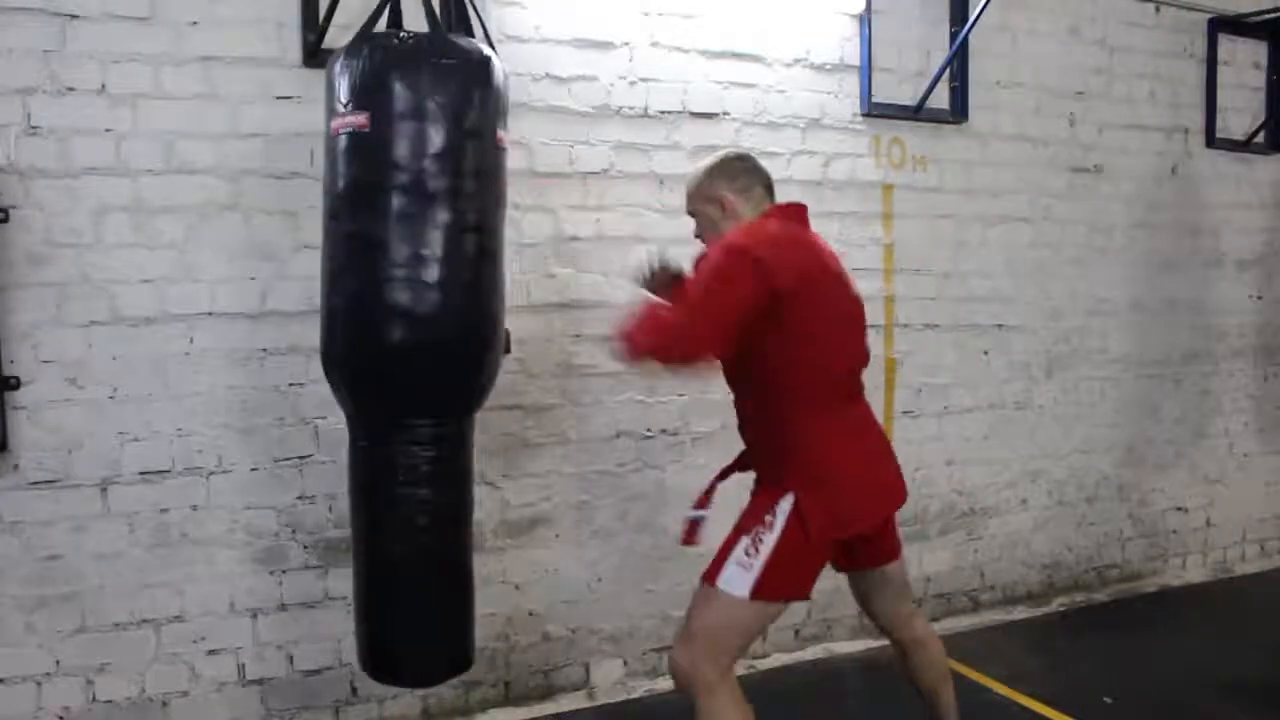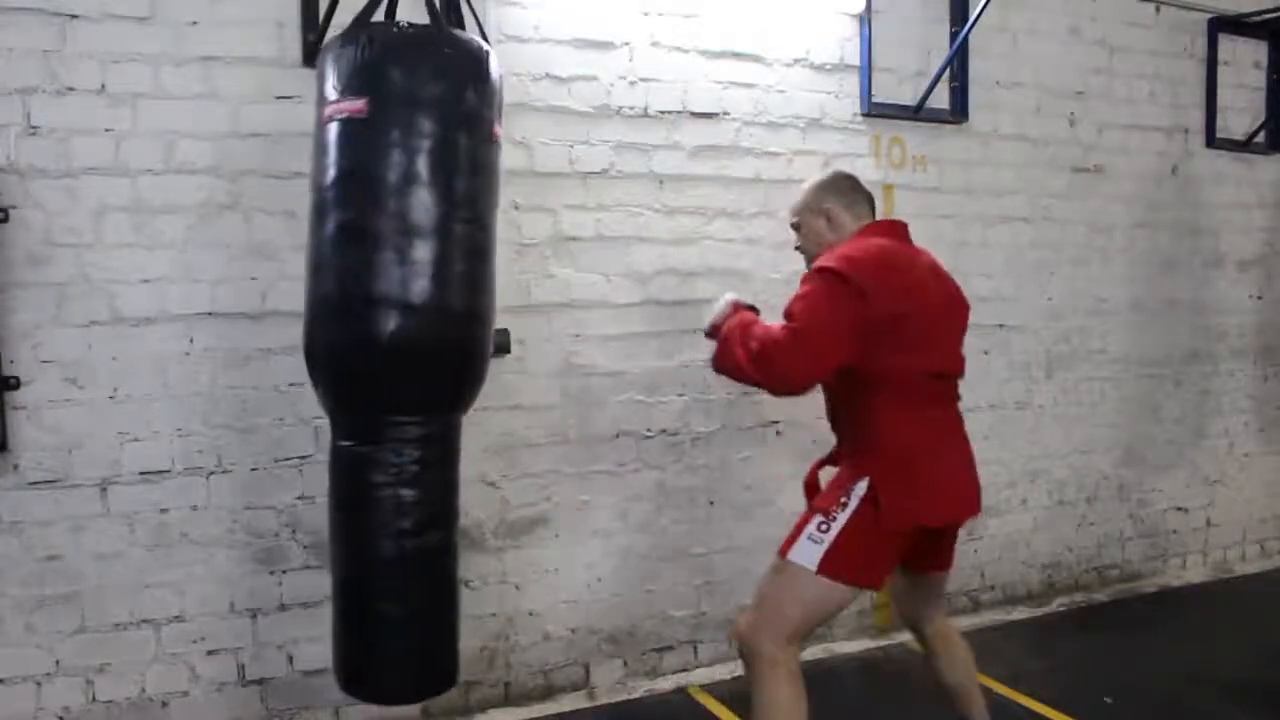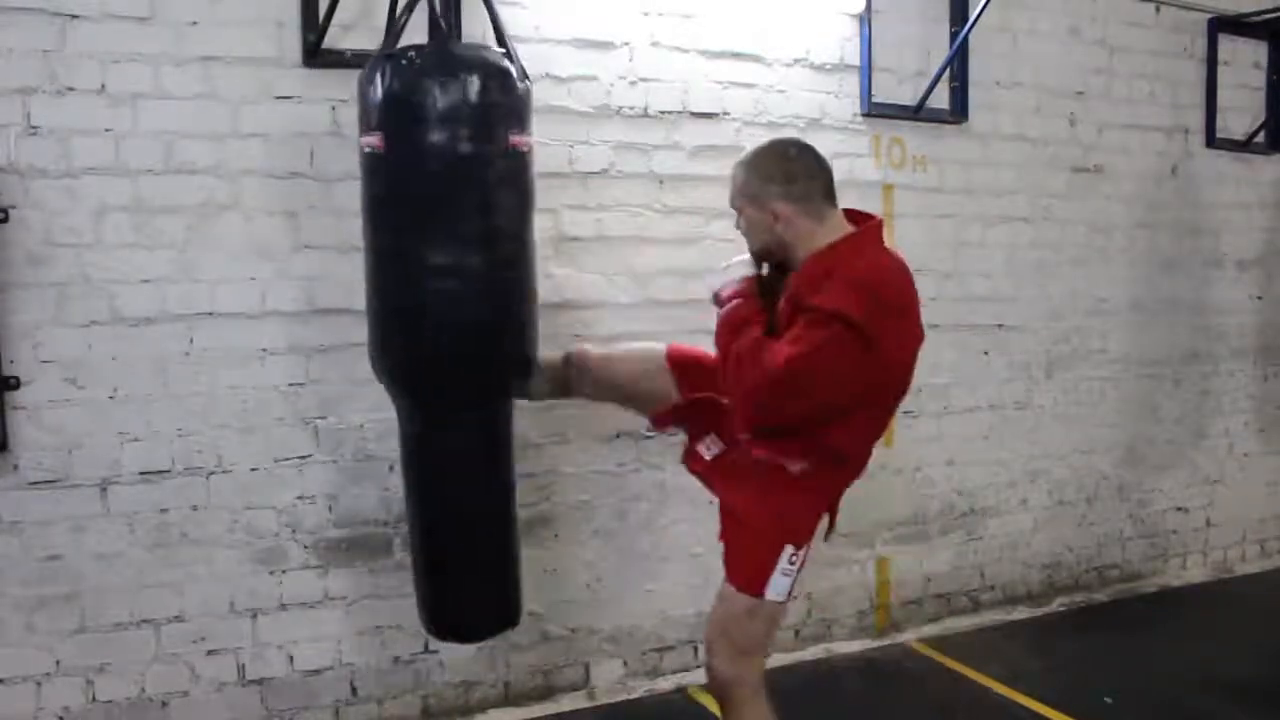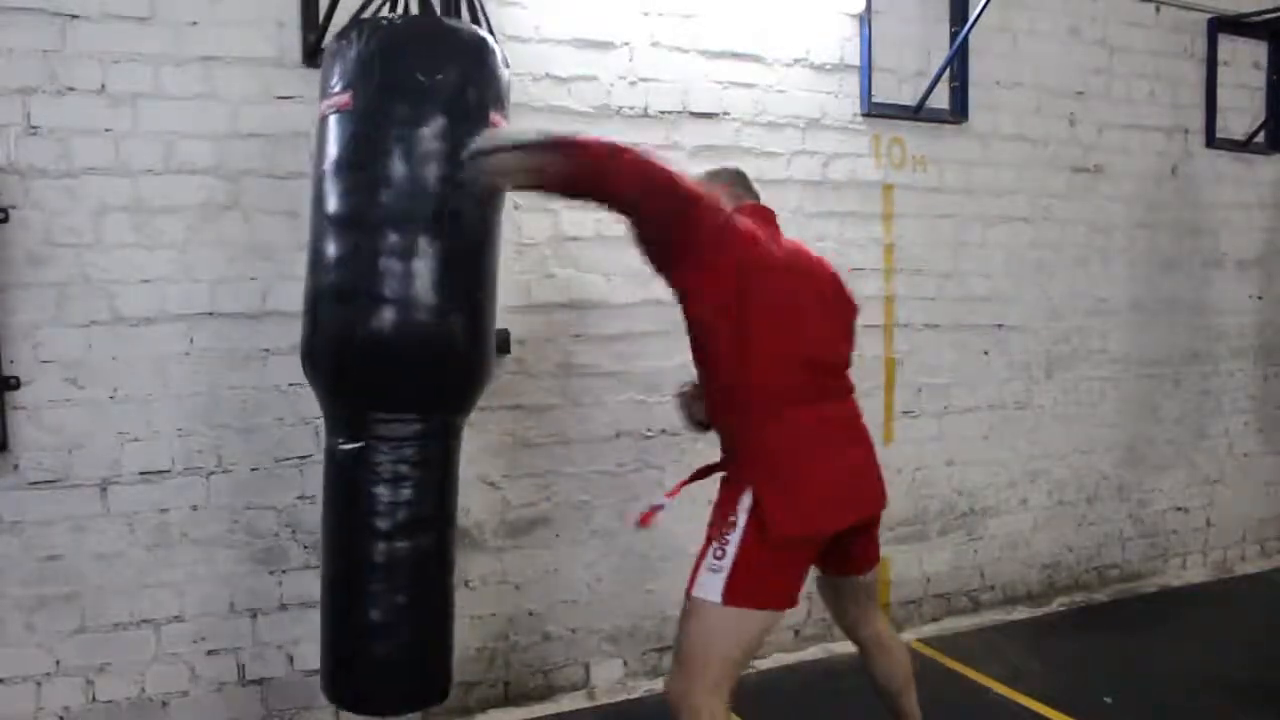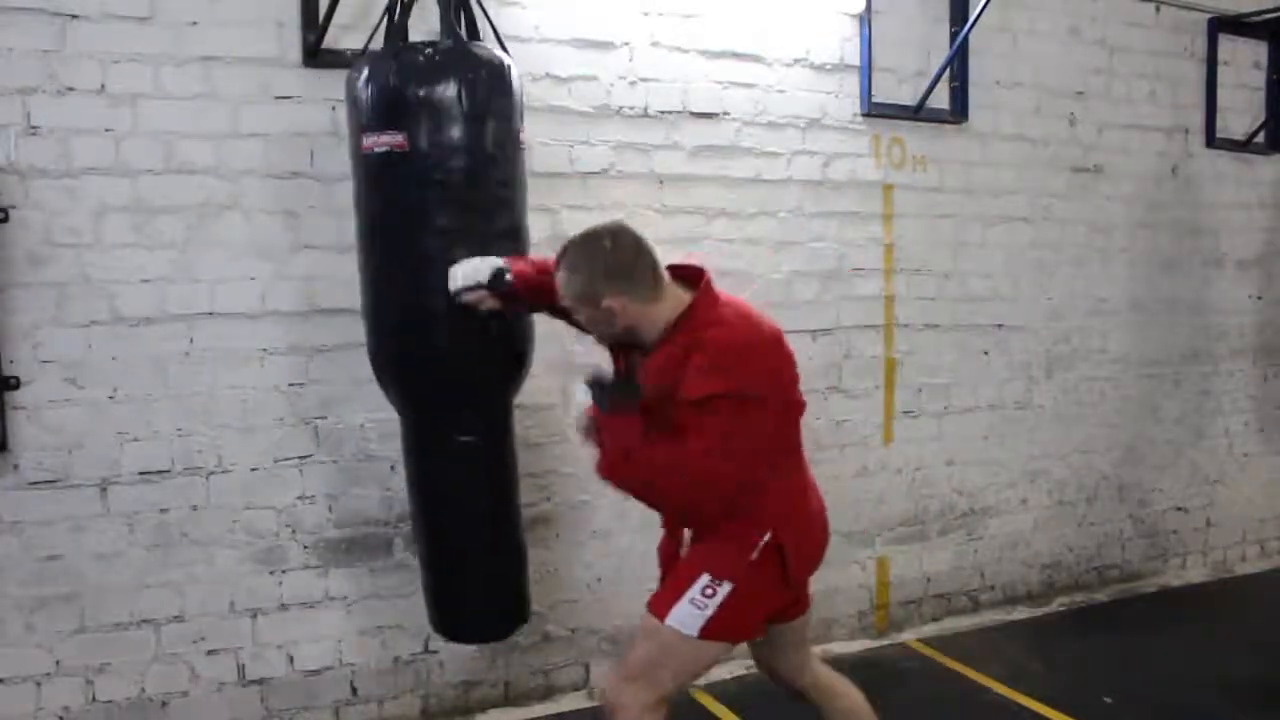
dt=1s
person 1, frame 1
left shoulder: (747, 253)
right shoulder: (801, 253)
left elbow: (685, 337)
left wrist: (648, 323)
right wrist: (681, 292)
left hip: (808, 485)
right hip: (859, 464)
left knee: (697, 664)
right knee: (897, 615)
person 1, frame 2
left shoulder: (846, 269)
right shoulder: (923, 272)
left elbow: (790, 364)
left wrist: (731, 320)
right wrist: (808, 341)
left hip: (888, 478)
right hip: (938, 473)
left knee: (764, 637)
right knee: (925, 614)
person 1, frame 3
left shoulder: (862, 297)
right shoulder: (808, 253)
left elbow: (758, 393)
left wrist: (738, 308)
left hip: (787, 474)
right hip: (746, 423)
left knee: (731, 668)
right knee: (589, 367)
person 1, frame 4
left shoulder: (723, 244)
right shoulder: (820, 276)
left elbow: (648, 187)
left wrist: (539, 157)
right wrist: (717, 405)
left hip: (776, 485)
right hip: (848, 473)
right knee: (866, 620)
person 1, frame 5
left shoulder: (731, 357)
right shoulder: (668, 294)
left elbow: (696, 491)
right elbow: (560, 280)
left wrist: (616, 423)
right wrist: (509, 278)
left hip: (758, 534)
right hip: (761, 525)
right knee: (796, 667)
